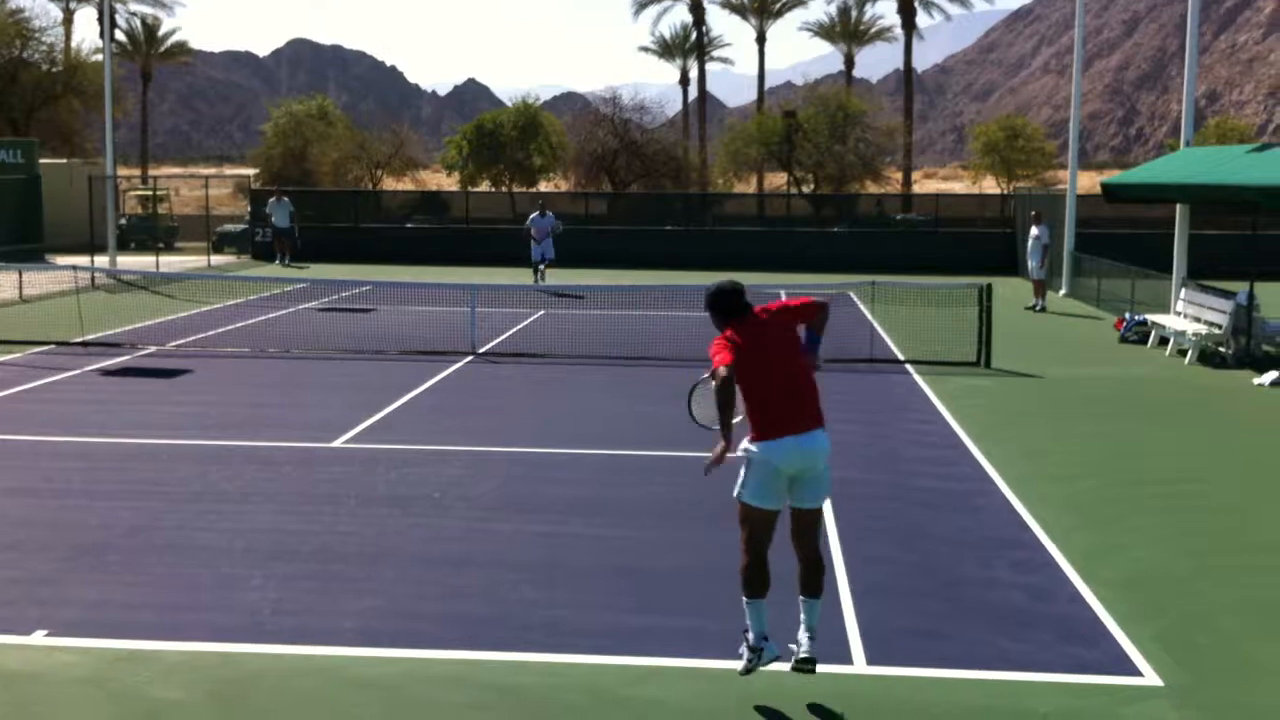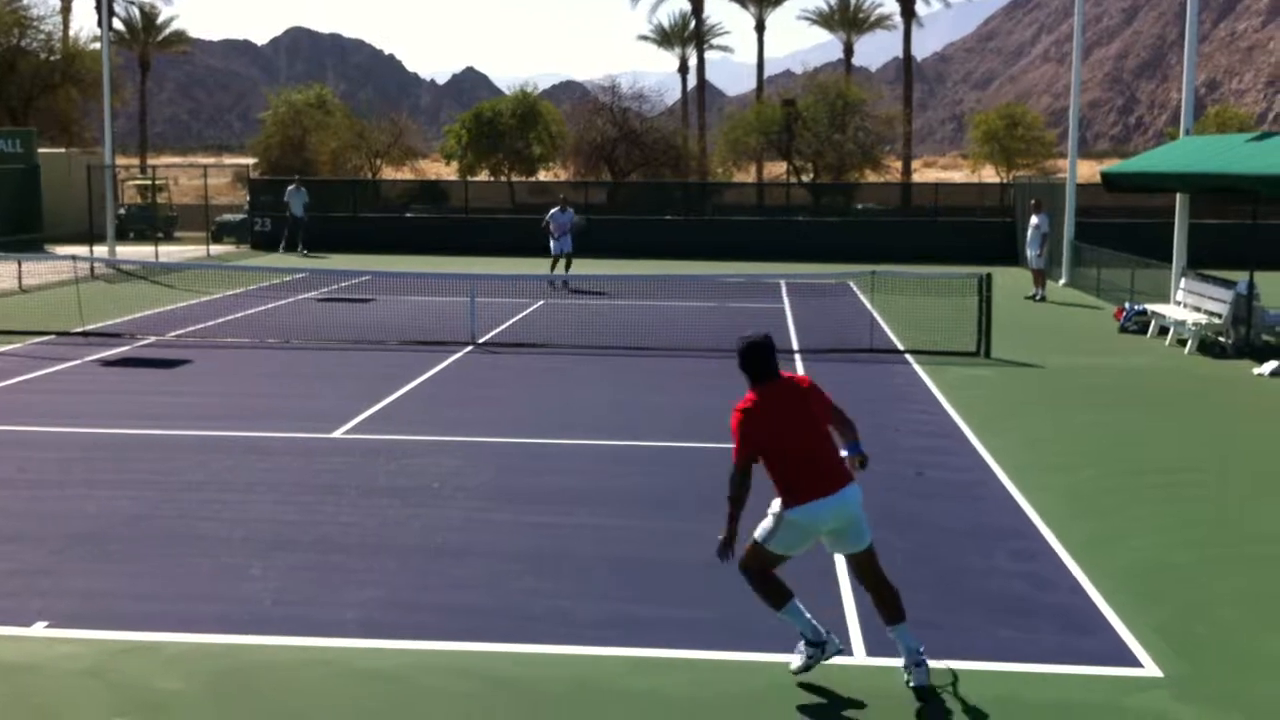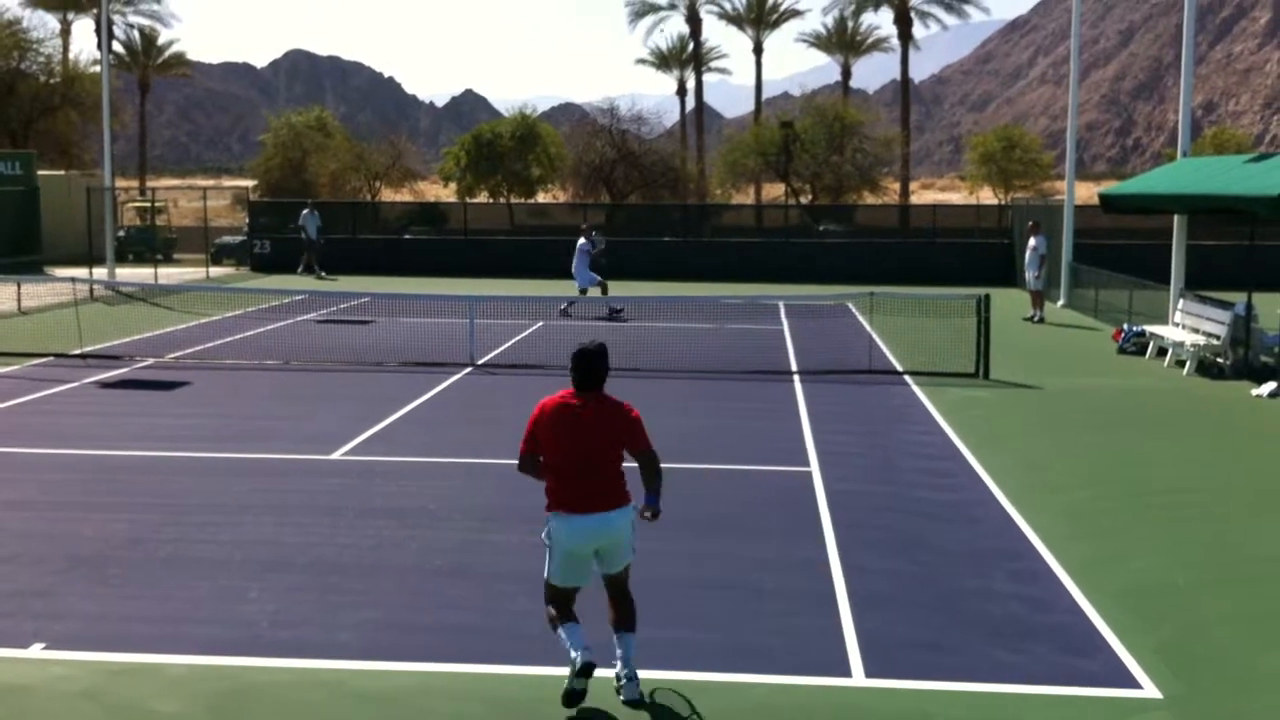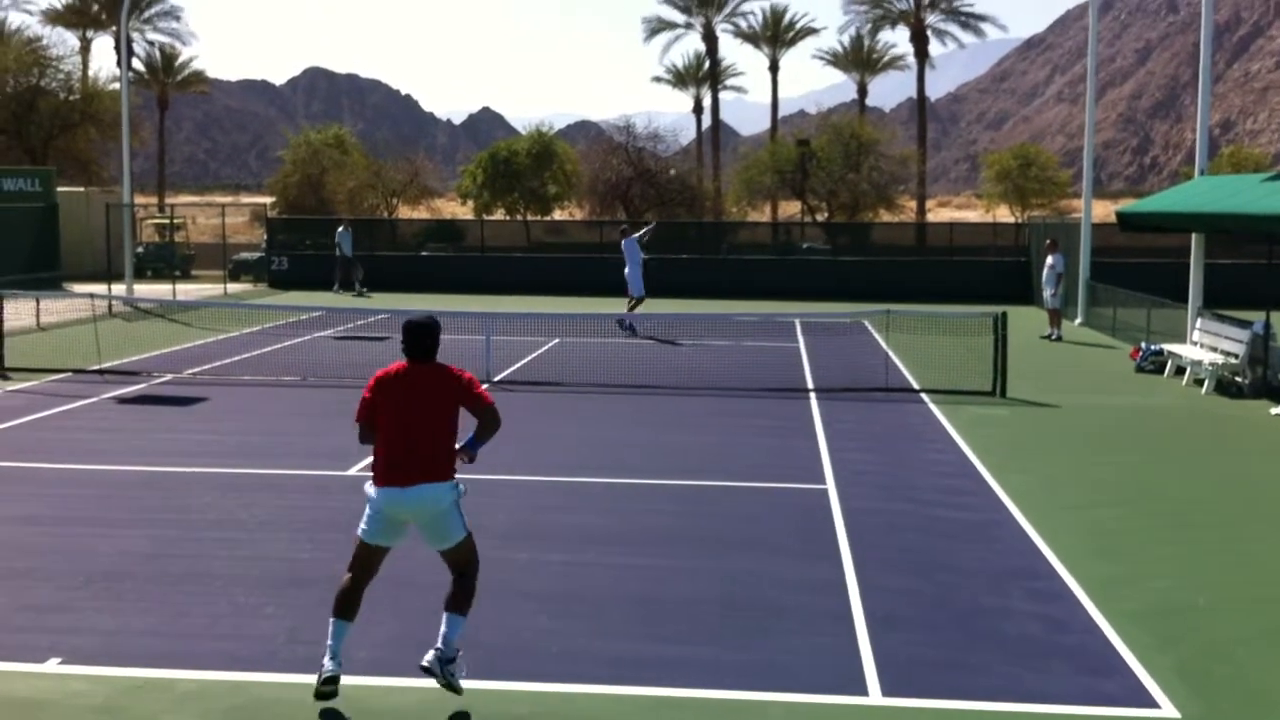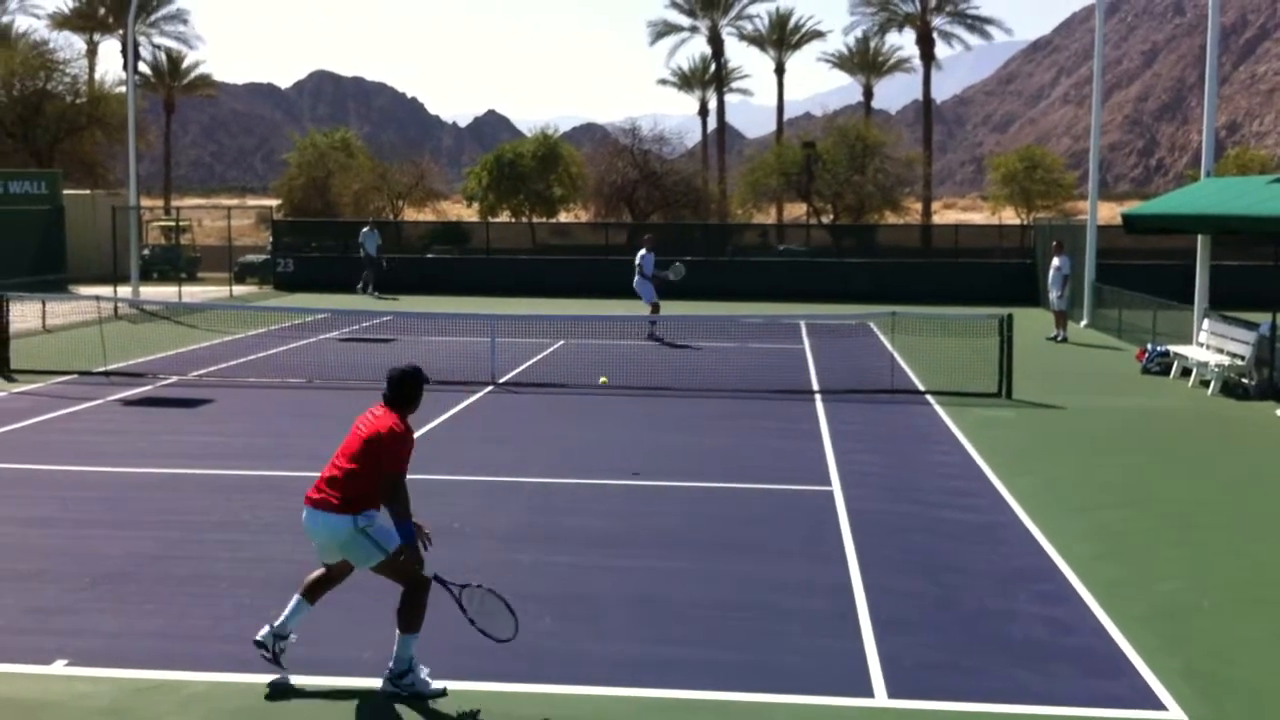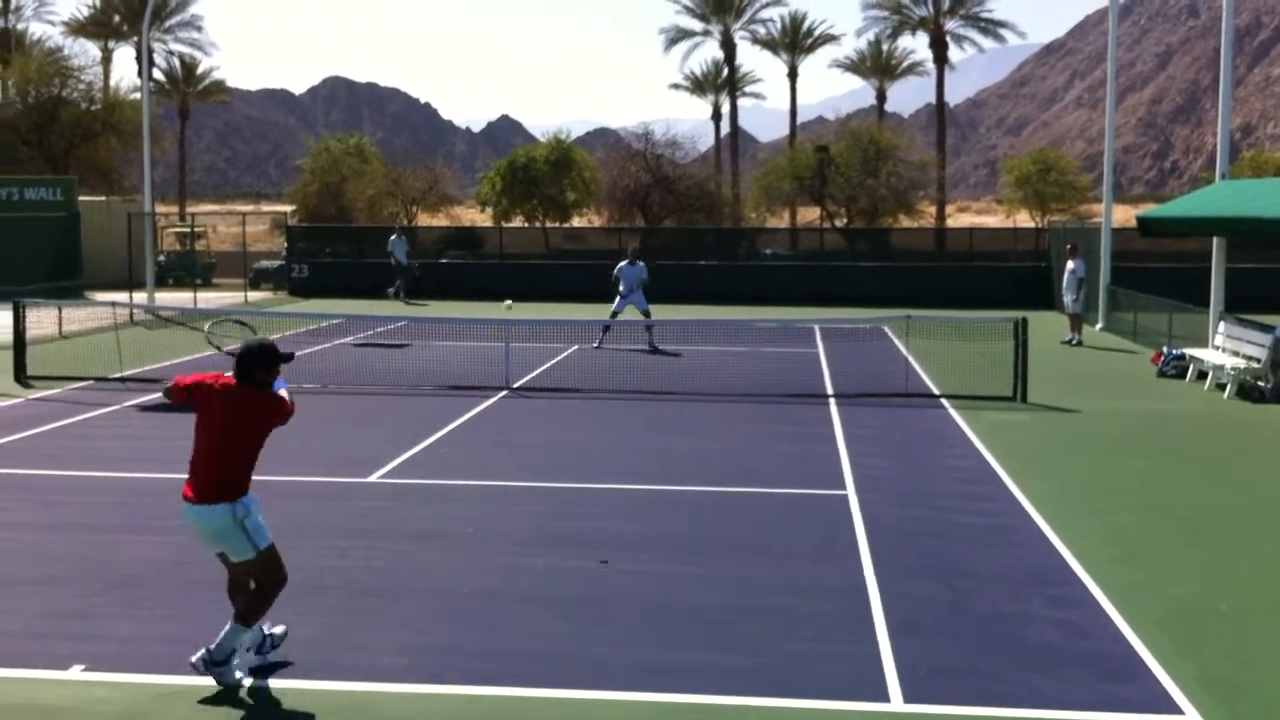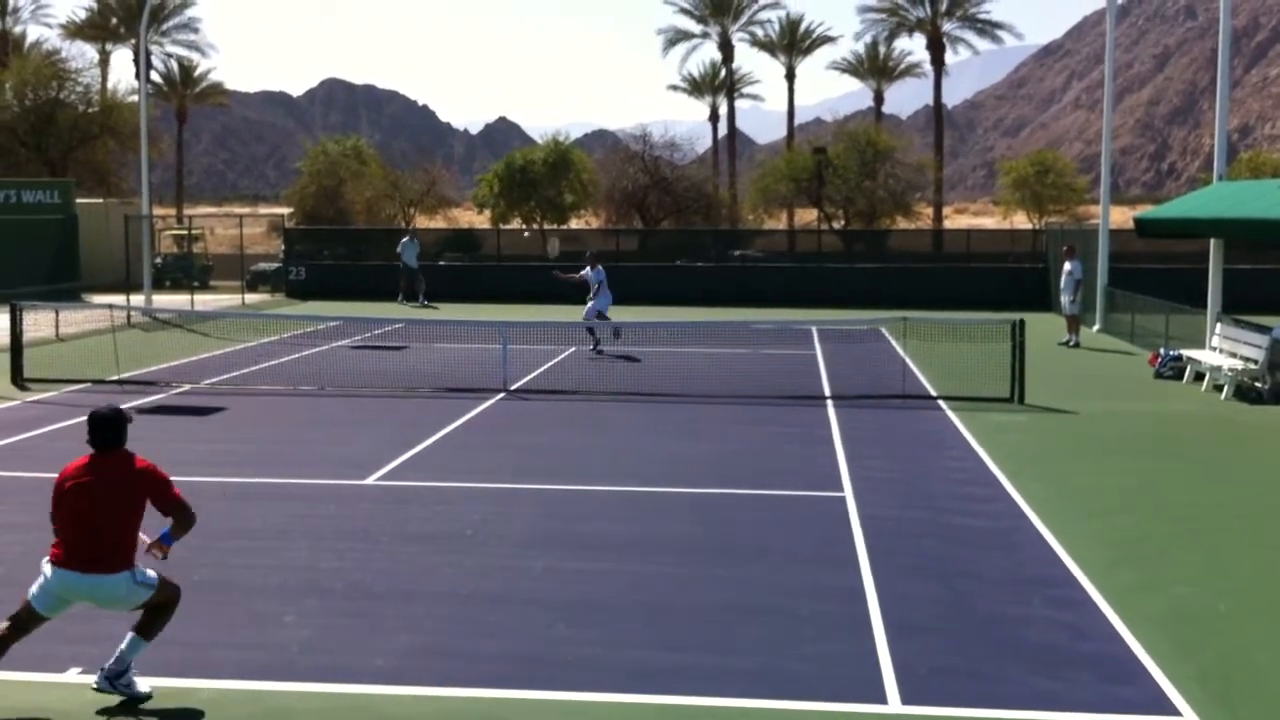
dt=0.5s
person 1, frame 1
left shoulder: (726, 342)
right shoulder: (777, 314)
left elbow: (725, 380)
right elbow: (821, 307)
left wrist: (726, 436)
right wrist: (808, 352)
left hip: (771, 448)
right hip: (815, 440)
left knee: (754, 549)
right knee: (808, 547)
left ankle: (757, 641)
right ankle: (807, 641)
person 1, frame 2
left shoulder: (748, 412)
right shoulder: (804, 385)
left elbow: (741, 477)
right elbow: (844, 422)
left wrist: (730, 531)
right wrist: (852, 454)
left hip: (803, 510)
right hip: (846, 494)
left knee: (753, 568)
right knee: (872, 577)
left ankle: (814, 637)
right ankle: (914, 662)
person 1, frame 3
left shoulder: (546, 409)
right shoulder: (622, 414)
left elbow: (526, 465)
right elbow: (650, 463)
right wrist: (652, 500)
left hip: (569, 522)
right hip: (617, 517)
left knee: (556, 603)
right knee: (619, 592)
left ankle: (579, 657)
right ankle: (628, 677)
person 1, frame 4
left shoulder: (382, 380)
right shoulder: (455, 380)
left elbow: (365, 436)
right elbow: (492, 419)
right wrist: (470, 447)
left hip: (387, 492)
right hip: (435, 492)
left knee: (358, 574)
right knee: (465, 570)
left ankle: (332, 663)
right ankle: (442, 654)
person 1, frame 5
left shoulder: (374, 415)
right shoulder: (399, 431)
right elbow: (393, 488)
left wrist: (409, 524)
right wrist: (408, 537)
left hip: (317, 510)
right hip: (344, 519)
left knee: (335, 570)
right knee: (418, 580)
left ankle: (275, 634)
right ankle: (402, 672)
person 1, frame 6
left shoulder: (210, 385)
right shoulder: (269, 404)
left elbow: (170, 391)
right elbow: (284, 406)
right wrist: (279, 386)
left hip: (195, 504)
right hip: (227, 507)
left knee: (238, 566)
right knee: (273, 579)
left ankle: (253, 638)
right ankle: (217, 656)
person 1, frame 7
left shoulder: (69, 474)
right shoulder: (145, 472)
left elbow: (59, 529)
right elbow: (186, 518)
right wrist: (166, 540)
left hip: (64, 573)
right hip: (114, 579)
right knee: (169, 596)
right ankle: (117, 673)
